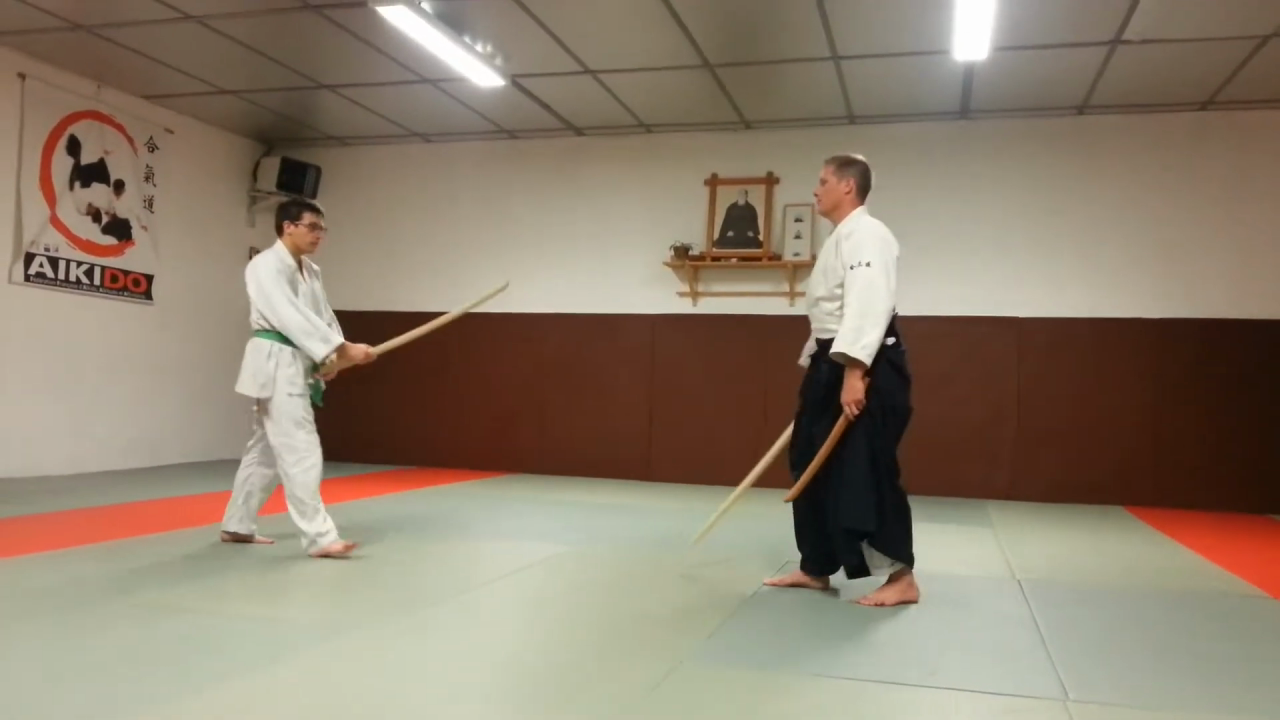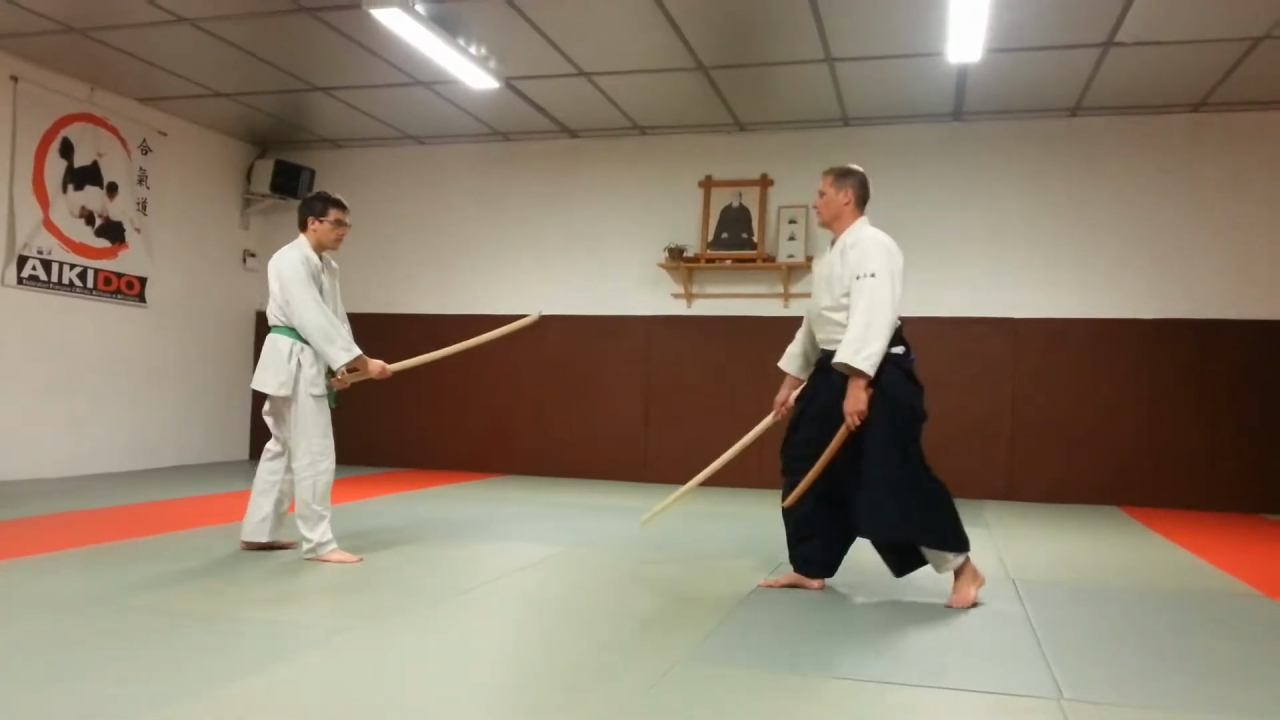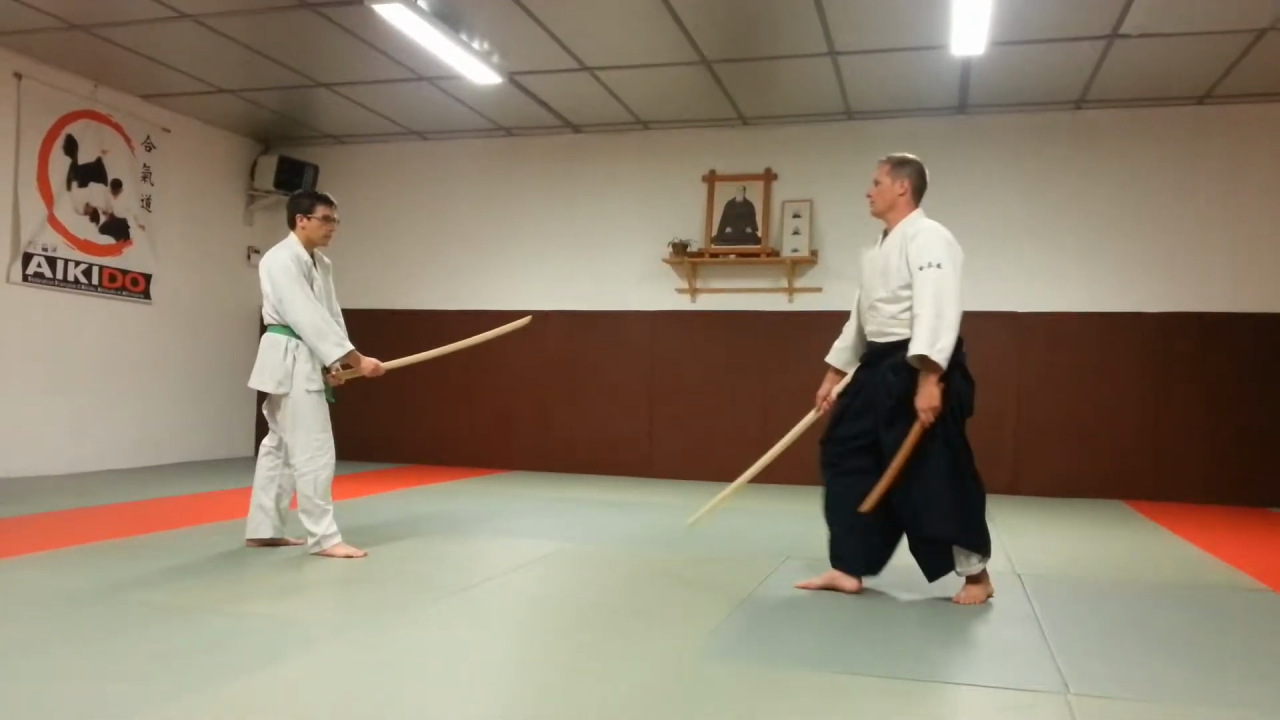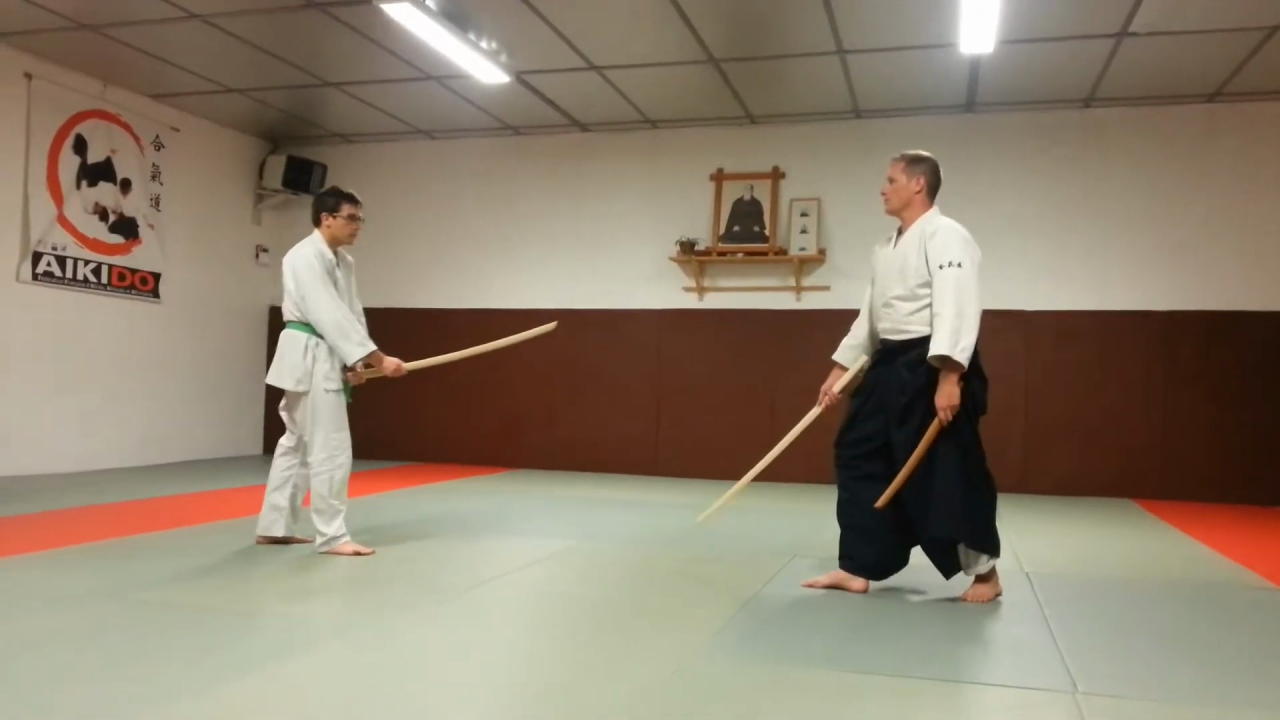
dt=0.4s
person 1, frame 1
left shoulder: (866, 234)
right shoulder: (839, 240)
left elbow: (869, 308)
left wrist: (855, 373)
right wrist: (817, 371)
left hip: (866, 367)
right hip: (833, 365)
left knee: (865, 472)
right knee: (815, 467)
left ankle: (900, 578)
right ankle: (816, 568)
person 1, frame 2
left shoulder: (871, 246)
right shoulder: (832, 254)
left elbow: (873, 318)
right elbow: (813, 324)
left wrist: (859, 383)
right wrist: (791, 381)
left hip: (876, 375)
right hip: (833, 373)
left knee: (896, 475)
right knee: (806, 466)
left ankle: (962, 568)
right ankle: (810, 569)
person 1, frame 3
left shoulder: (928, 238)
right shoulder: (877, 249)
left elbow: (938, 311)
right elbow: (860, 317)
left wrist: (930, 379)
right wrist: (834, 374)
left hip: (921, 368)
right hip: (880, 370)
left knee: (939, 474)
right knee: (845, 455)
left ankle: (977, 574)
right ankle: (847, 569)
person 1, frame 4
left shoulder: (946, 236)
right shoulder: (888, 247)
left elbow: (957, 310)
right elbow: (870, 314)
left wrist: (950, 378)
right wrist: (839, 370)
left hip: (932, 369)
right hip: (891, 368)
left knee: (948, 473)
right knee: (860, 459)
left ankle: (985, 572)
right ankle: (857, 568)
person 2, frame 1
left shoulder: (310, 270)
right shoulder: (266, 266)
left elbow: (324, 316)
right elbow: (293, 319)
left wrist: (334, 356)
right wrist: (343, 348)
left hip: (297, 366)
right hip: (277, 364)
left knee: (265, 449)
right knee: (300, 450)
left ankle: (237, 525)
right ankle: (320, 536)
person 2, frame 2
left shoulder: (326, 265)
right shoulder: (291, 261)
left elbow: (335, 319)
right elbow: (315, 321)
left wrist: (340, 368)
right wrist: (362, 362)
left hip: (306, 363)
right hip: (294, 362)
left knee: (282, 449)
right knee: (314, 454)
left ankle: (258, 531)
right ankle: (319, 543)
person 2, frame 3
left shoulder: (319, 263)
right shoulder: (281, 260)
left elbow: (330, 314)
right elbow: (308, 318)
left wrist: (332, 364)
right wrist: (355, 359)
left hip: (305, 361)
right hip: (290, 360)
left knee: (279, 446)
right knee: (314, 449)
left ankle: (263, 529)
right ankle: (324, 537)
person 2, frame 4
left shoulder: (343, 261)
right shoulder: (305, 258)
left elbow: (352, 314)
right elbow: (331, 317)
left wrist: (356, 363)
right wrist: (377, 358)
left hip: (325, 358)
right hip: (310, 358)
left knee: (296, 444)
right knee: (330, 448)
left ankle: (273, 526)
right ankle: (331, 535)
